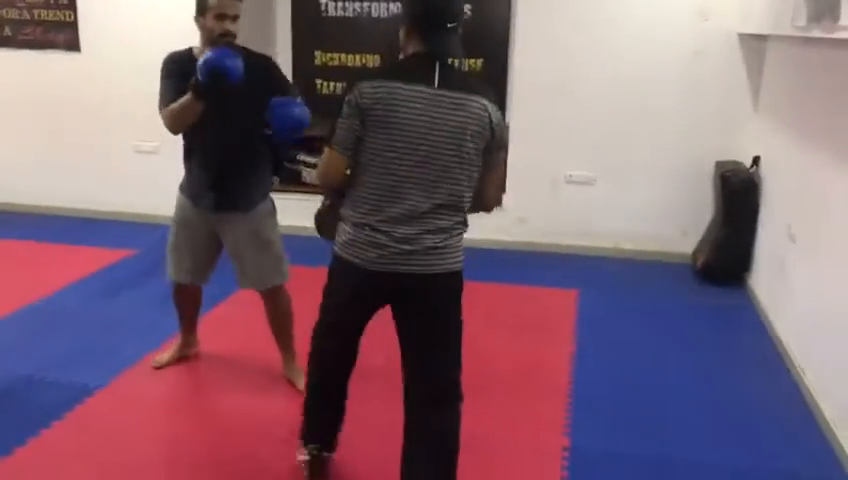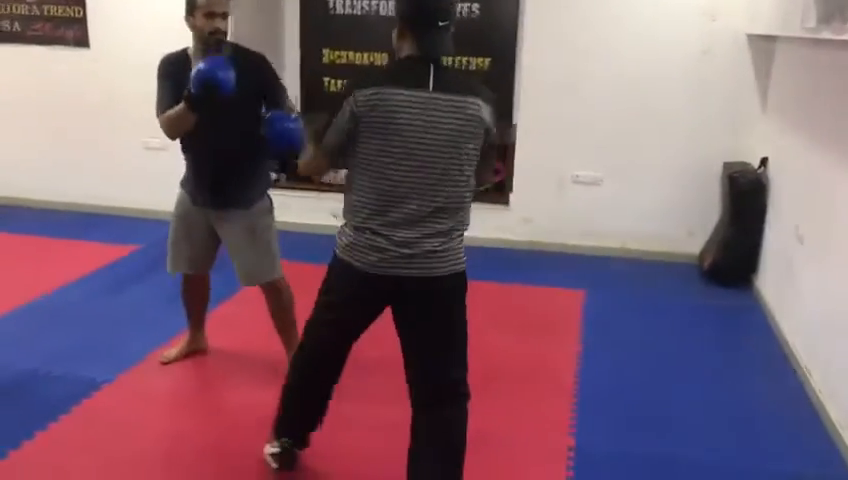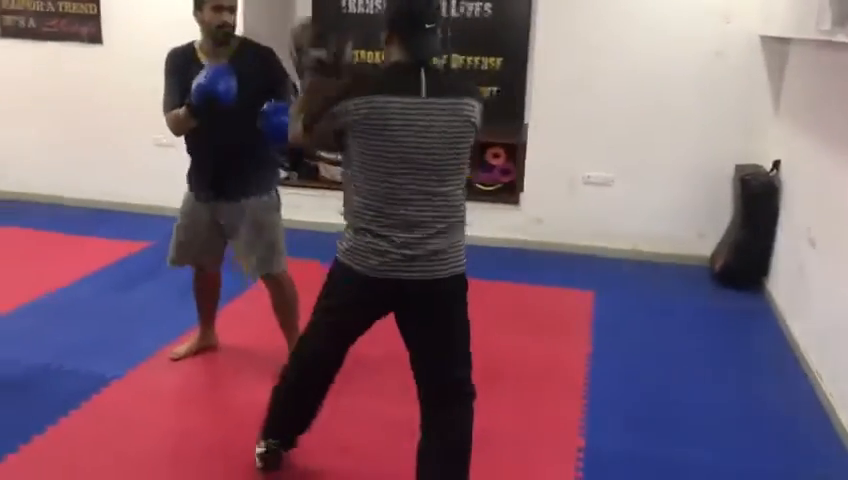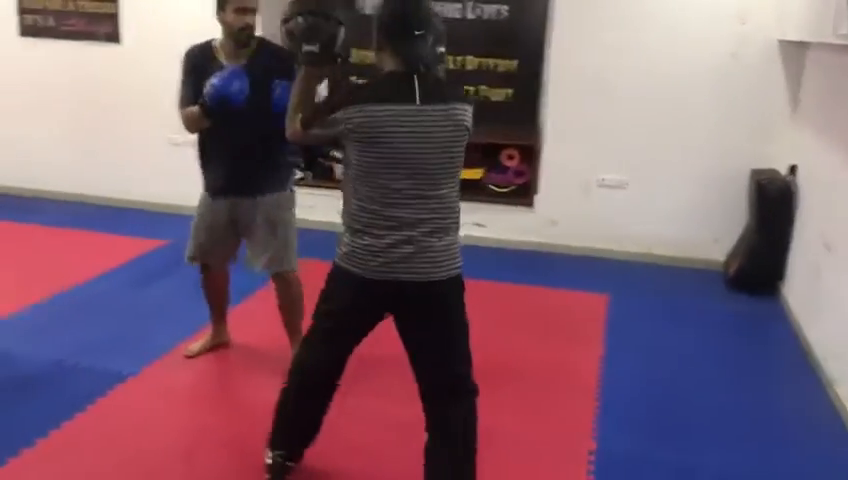
dt=0.1s
person 1, frame 1
left shoulder: (371, 90)
right shoulder: (483, 105)
left elbow: (329, 177)
right elbow: (489, 198)
left hip: (361, 257)
right hip: (436, 267)
left knee: (330, 350)
right knee: (435, 392)
person 1, frame 2
left shoulder: (368, 91)
right shoulder: (478, 102)
left elbow: (311, 166)
left hip: (362, 261)
right hip: (438, 270)
left knee: (318, 352)
right knee: (442, 395)
left ankle: (286, 441)
person 1, frame 3
left shoulder: (359, 94)
right shoulder: (468, 101)
left elbow: (297, 132)
left hip: (364, 264)
right hip: (439, 272)
left knee: (314, 355)
right knee: (448, 394)
person 1, frame 4
left shoulder: (357, 103)
right shoulder: (459, 106)
left elbow: (295, 129)
left wrist: (308, 72)
left hip: (362, 269)
right hip: (436, 274)
left knee: (318, 360)
right knee: (451, 392)
person 2, frame 1
left shoulder: (259, 66)
right shoulder: (178, 64)
right elbow: (172, 122)
left wrist: (290, 118)
right wrist: (200, 90)
left hip: (249, 198)
right hip: (197, 194)
left knee: (271, 285)
right knee: (184, 280)
left ankle: (290, 362)
right ankle: (187, 341)
person 2, frame 2
left shoulder: (252, 63)
right shoulder: (172, 66)
left elbow: (284, 110)
right elbow: (169, 127)
left wrist: (283, 127)
right wrist: (194, 100)
left hip: (246, 195)
right hip: (196, 191)
left knee: (271, 280)
right knee: (192, 271)
left ankle: (296, 354)
right ankle: (196, 337)
person 2, frame 3
left shoulder: (260, 58)
right shoulder: (179, 60)
left elbow: (289, 105)
right elbow: (175, 124)
left wrist: (282, 119)
right wrist: (195, 107)
left hip: (253, 189)
right hip: (203, 186)
left knee: (274, 273)
right knee: (203, 266)
right ankle: (206, 334)
person 2, frame 4
left shoulder: (278, 58)
right shoulder: (198, 58)
right elbow: (190, 123)
right wrist: (210, 106)
left hip: (269, 187)
right hip: (220, 185)
left knee: (283, 273)
right knee: (210, 262)
left ankle: (297, 348)
right ankle: (219, 332)
